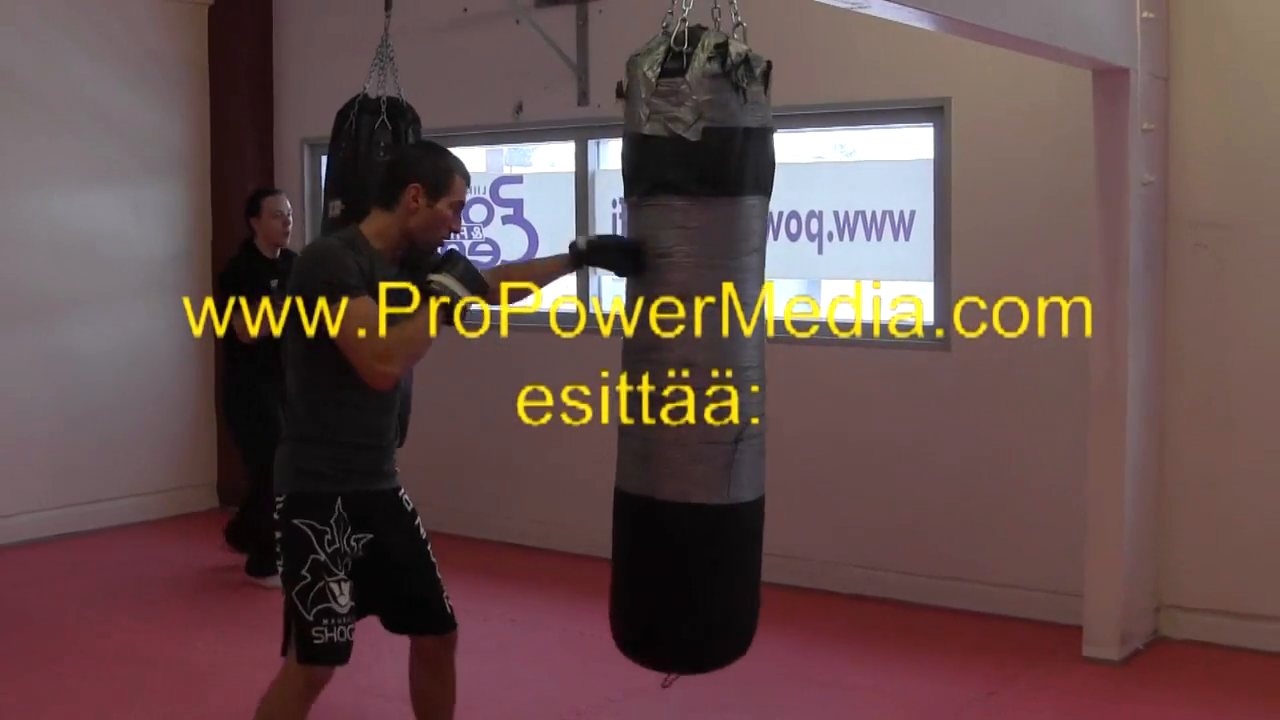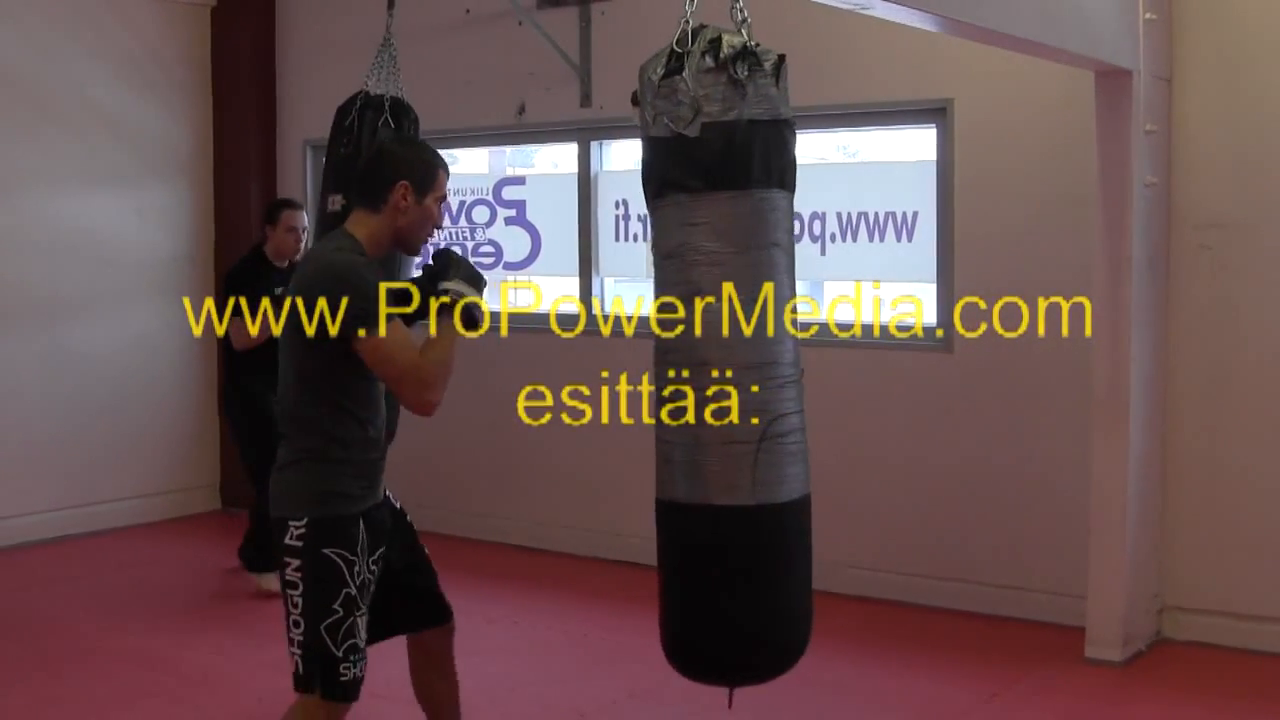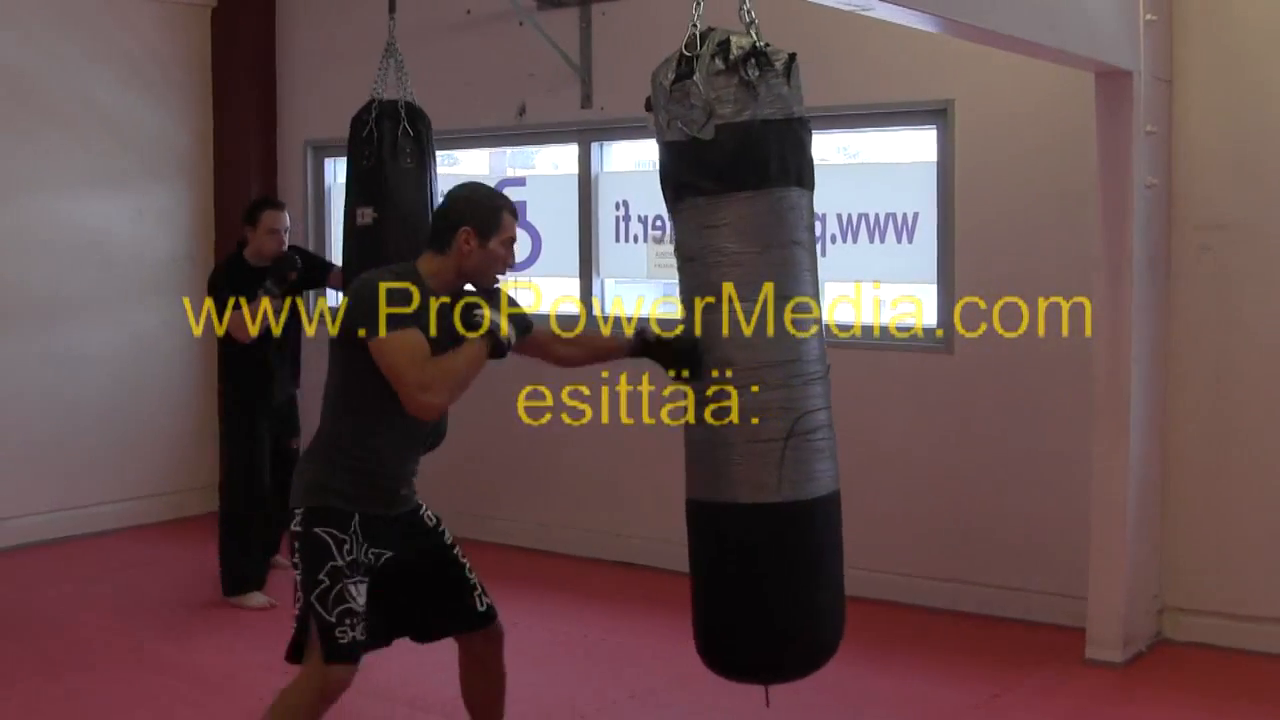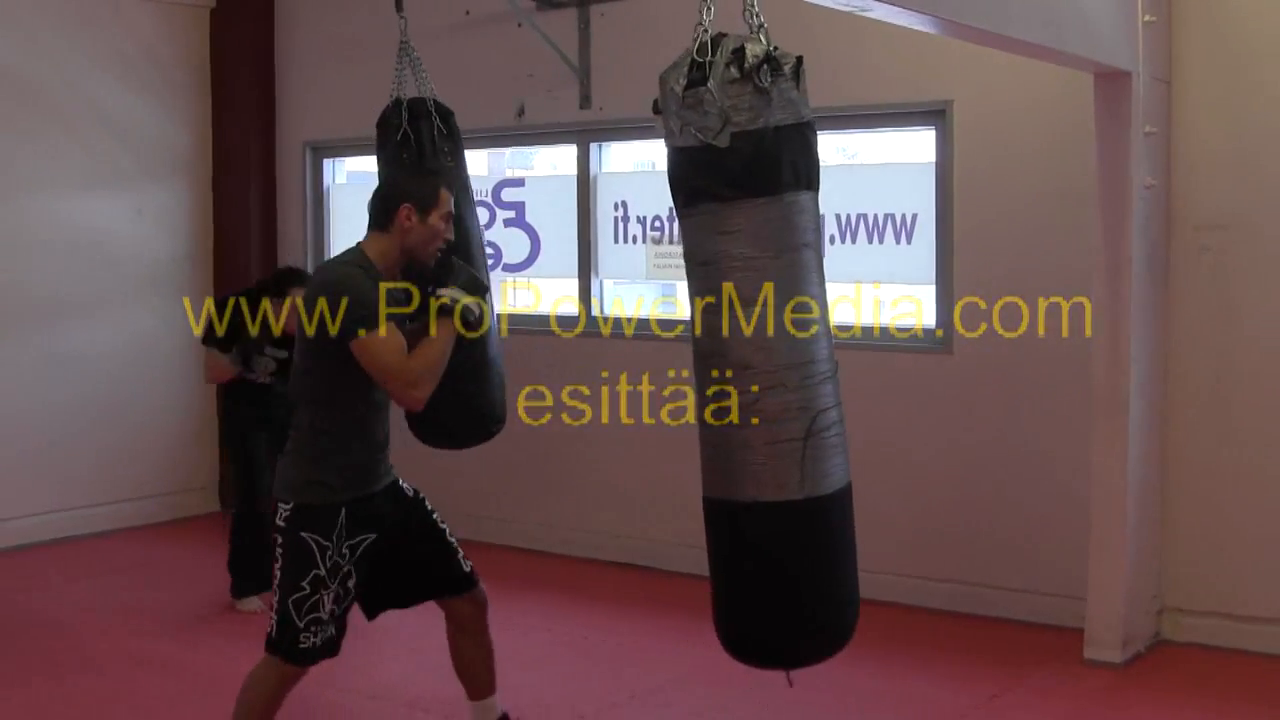
dt=0.4s
person 1, frame 1
left shoulder: (405, 260)
right shoulder: (330, 261)
left elbow: (485, 285)
right elbow: (380, 366)
left wrist: (581, 254)
right wrist: (443, 293)
left hip: (375, 484)
right hip: (317, 490)
left knee: (436, 632)
right knee: (318, 662)
person 1, frame 2
left shoulder: (350, 264)
right shoulder: (343, 270)
right elbow: (424, 391)
left wrist: (434, 307)
right wrist: (458, 299)
left hip: (365, 498)
right hip: (322, 508)
left knee: (434, 629)
person 1, frame 3
left shoulder: (458, 298)
right shoulder: (380, 293)
left elbow: (544, 347)
right elbow: (426, 398)
left wrist: (647, 343)
right wrist: (486, 331)
left hip: (395, 505)
right hip: (335, 506)
left knee: (481, 630)
right knee: (331, 670)
person 1, frame 4
left shoulder: (389, 281)
right shoulder: (344, 282)
right elbow: (411, 387)
left wrist: (445, 300)
right wrist: (456, 310)
left hip: (378, 486)
right hip: (321, 501)
left knee: (468, 600)
right knee: (292, 658)
person 2, frame 1
left shoulder: (292, 263)
right shoulder: (240, 271)
right elbow: (247, 332)
right wrist: (285, 296)
left hip: (286, 383)
right hip: (250, 387)
right knee: (271, 469)
left ankle: (242, 535)
right ankle: (265, 564)
person 2, frame 2
left shoulder: (293, 274)
right shoulder: (244, 274)
right elbow: (240, 340)
right hip: (249, 390)
right knee: (271, 471)
left ankle: (259, 553)
right ankle: (261, 564)
person 2, frame 3
left shoulder: (295, 259)
right shoulder: (227, 276)
left elbow: (338, 278)
right elbow: (243, 331)
right wrist: (276, 283)
left hip: (283, 392)
right hip: (244, 397)
left knee: (285, 477)
right knee: (248, 486)
left ankle: (265, 548)
right ankle: (241, 583)
person 2, frame 4
right shoulder: (237, 312)
right elbow: (212, 372)
right wrist: (241, 359)
left hip: (293, 413)
right hip: (248, 417)
right knee: (255, 498)
right ankle: (248, 586)
